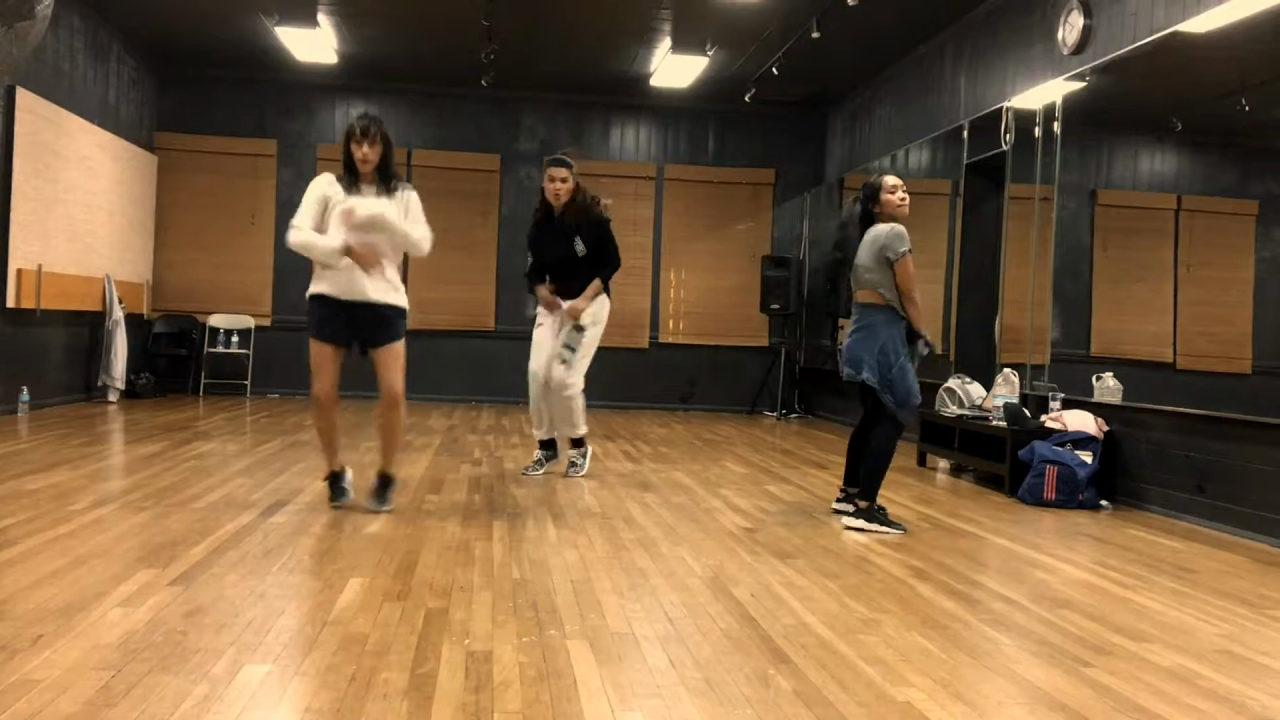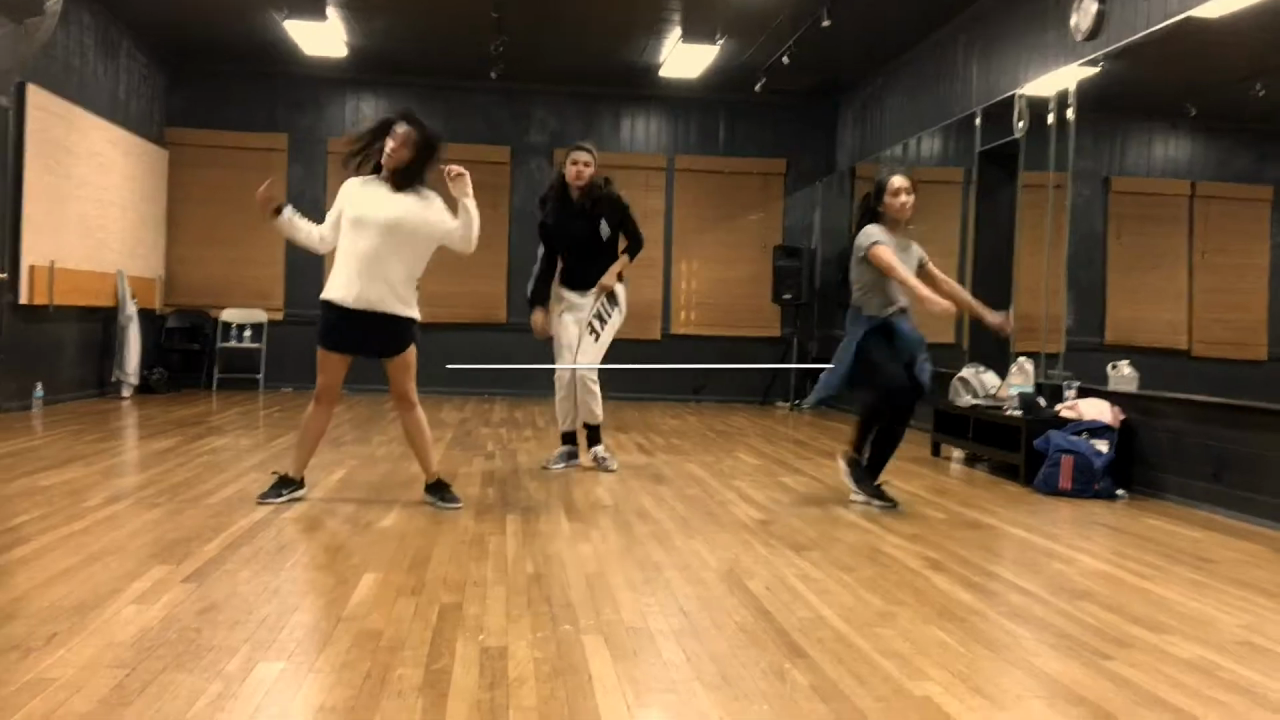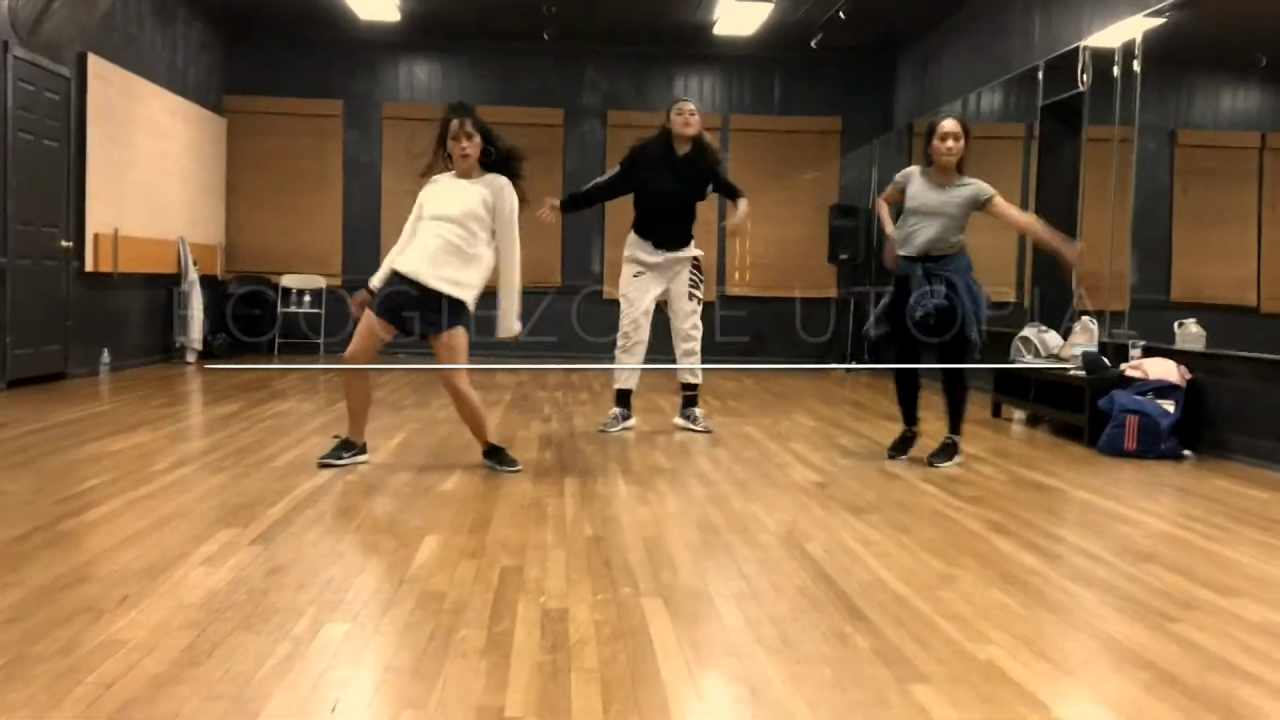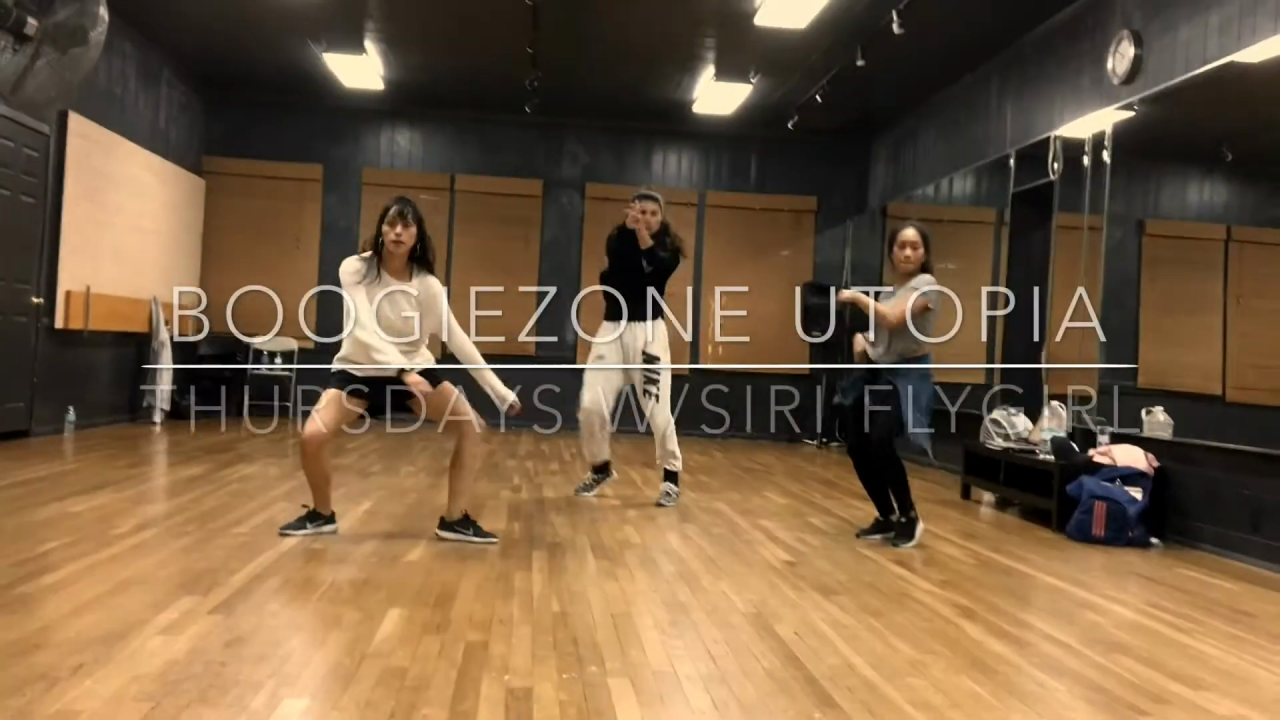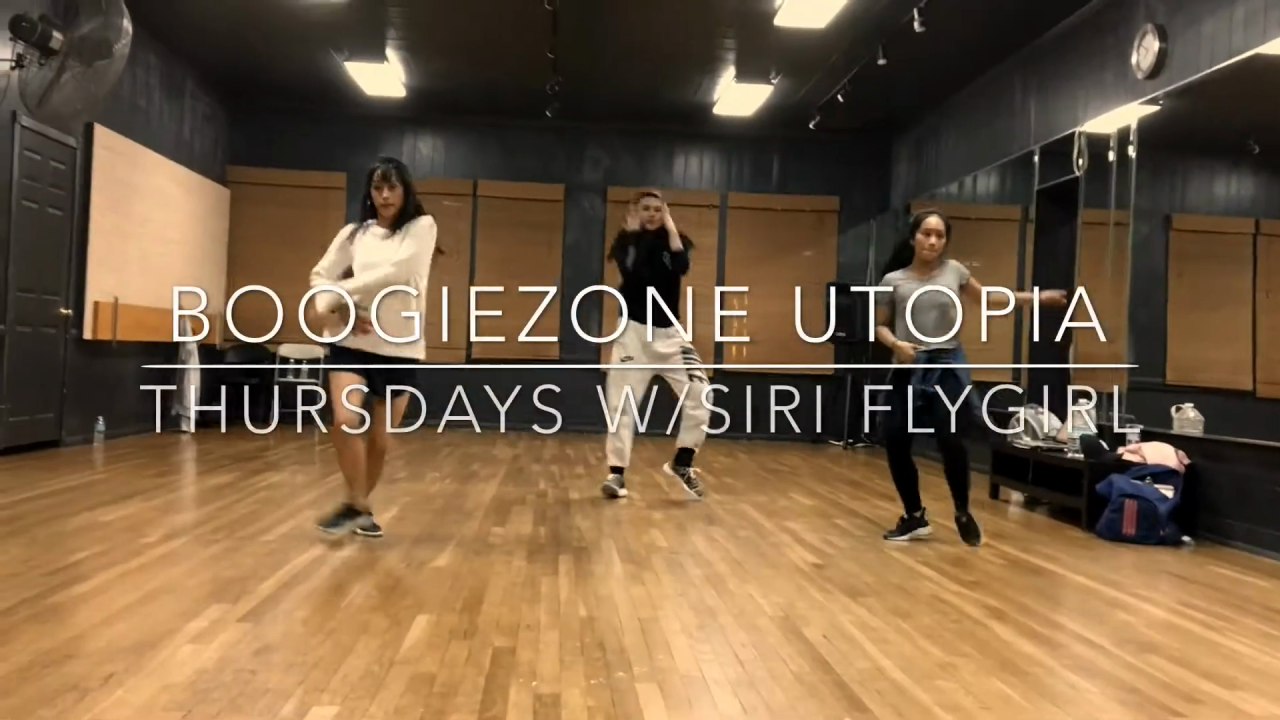
dt=0.5s
person 1, frame 1
left shoulder: (402, 195)
right shoulder: (326, 185)
left elbow: (422, 245)
right elbow: (296, 237)
left wrist: (374, 216)
right wrist: (344, 248)
left hip: (384, 303)
right hip: (331, 300)
left knee: (392, 394)
right knee: (322, 395)
left ankle: (386, 477)
right ankle: (337, 473)
person 1, frame 2
left shoulder: (425, 203)
right shoulder: (354, 188)
left elbow: (466, 244)
right elbow: (323, 241)
left wrist: (463, 196)
right wrist: (280, 211)
left hip: (394, 311)
right hip: (341, 305)
left knee: (406, 399)
right knee: (324, 395)
left ankle: (434, 483)
right ankle: (292, 479)
person 1, frame 3
left shoulder: (499, 187)
right shoulder: (433, 187)
left elbow: (508, 252)
right elbow: (408, 241)
left wrist: (508, 317)
right wrist: (374, 287)
left hip: (450, 294)
right hip: (404, 282)
left knee: (456, 383)
right knee: (354, 360)
left ankle: (490, 447)
right ankle: (354, 443)
person 1, frame 4
left shoulder: (428, 286)
right shoulder: (356, 269)
left elbow: (457, 338)
right elbow: (363, 329)
left wrist: (499, 390)
right wrist: (404, 372)
left hip: (413, 369)
right hip: (358, 370)
left knee: (471, 428)
right knee: (312, 436)
left ankle: (454, 519)
right ankle: (321, 514)
person 1, frame 5
left shoulder: (422, 227)
right shoulder: (354, 234)
left elbow: (394, 273)
right elbow: (320, 276)
left wrist: (335, 295)
right wrist: (336, 309)
left hip: (400, 349)
right hip: (352, 344)
left knee: (379, 441)
right knee: (345, 421)
left ankle: (357, 506)
right ankle: (356, 505)
person 2, frame 1
left shoulder: (871, 236)
right shoulder: (894, 233)
right elbow: (909, 294)
left wrist: (910, 333)
right wrist: (920, 334)
left hip: (868, 330)
right hip: (881, 332)
left knee: (872, 419)
right knee: (892, 420)
left ankle: (849, 493)
right ankle: (864, 508)
person 2, frame 2
left shoulder: (911, 246)
right shoulder: (871, 234)
left elbow: (943, 283)
right elbow: (898, 273)
left wrist: (984, 313)
right wrist: (926, 297)
left hip: (896, 330)
right hip: (867, 330)
left knee: (903, 406)
right knee: (894, 388)
left ankle: (868, 482)
right ankle: (855, 457)
person 2, frame 3
left shoulder: (972, 189)
right shoulder: (910, 177)
left elbow: (1016, 217)
right elbow: (883, 201)
left wrist: (1060, 245)
right wrist: (890, 232)
left hip: (949, 273)
right hip: (910, 273)
left knee: (953, 361)
right knee: (906, 360)
left ankle: (952, 441)
right ankle: (909, 431)
person 2, frame 4
left shoulder: (926, 286)
right shoulder: (888, 289)
left elbow: (895, 319)
left wrist: (857, 298)
right wrist: (861, 339)
left hip: (908, 375)
right hip: (876, 374)
left knee: (881, 444)
right knee: (857, 447)
left ankle: (909, 518)
right ankle: (888, 517)
person 2, frame 5
left shoulder: (954, 271)
right shoulder: (892, 281)
left elbow: (986, 298)
right elbow: (880, 326)
left wrist: (1036, 298)
right wrist: (895, 344)
left hip: (947, 365)
right hip: (909, 370)
left knee: (951, 439)
right knee: (895, 443)
left ankle: (963, 514)
right ankle: (914, 516)
person 3, frame 1
left shoulder: (591, 218)
right shoulder: (541, 223)
left elbow: (612, 262)
right elbow: (534, 267)
left wrist: (584, 300)
right wrist: (539, 289)
left hip: (590, 304)
right hip: (553, 306)
left knee: (565, 379)
right knee: (537, 374)
left ankle: (579, 447)
right ankle: (546, 448)
person 3, frame 2
left shoulder: (609, 202)
right shoulder: (553, 207)
left elbow: (635, 242)
right elbow: (546, 259)
left wrist: (614, 272)
right wrist: (537, 305)
left hip: (605, 295)
right hip: (569, 297)
left knee: (586, 367)
right knee: (566, 372)
left ankle: (596, 443)
right ankle: (569, 446)
person 3, frame 3
left shoulder: (706, 162)
right shoulder: (646, 154)
left elbow: (726, 188)
right elbow: (610, 185)
left wrist: (741, 205)
right wrist: (565, 204)
left hip: (682, 254)
right hip: (643, 251)
left knee: (689, 328)
right knee: (632, 327)
left ankle: (689, 406)
right ankle: (622, 408)
person 3, frame 4
left shoulder: (669, 248)
right shoulder: (621, 241)
left elbow: (658, 265)
right elbow: (613, 249)
left wrist: (646, 237)
right wrist: (628, 226)
left hip: (648, 331)
right hip: (611, 330)
left knee: (657, 409)
right knee: (591, 405)
left ankle: (670, 480)
right ankle: (600, 469)
person 3, frame 5
left shoulder: (672, 243)
right shoulder: (628, 246)
left elbow: (681, 267)
right elbow: (635, 273)
left wrist: (671, 227)
right wrist: (634, 232)
left hip: (670, 332)
right hip: (634, 331)
left knee: (700, 394)
right knee: (622, 404)
left ankle: (683, 463)
right ankle: (617, 474)
